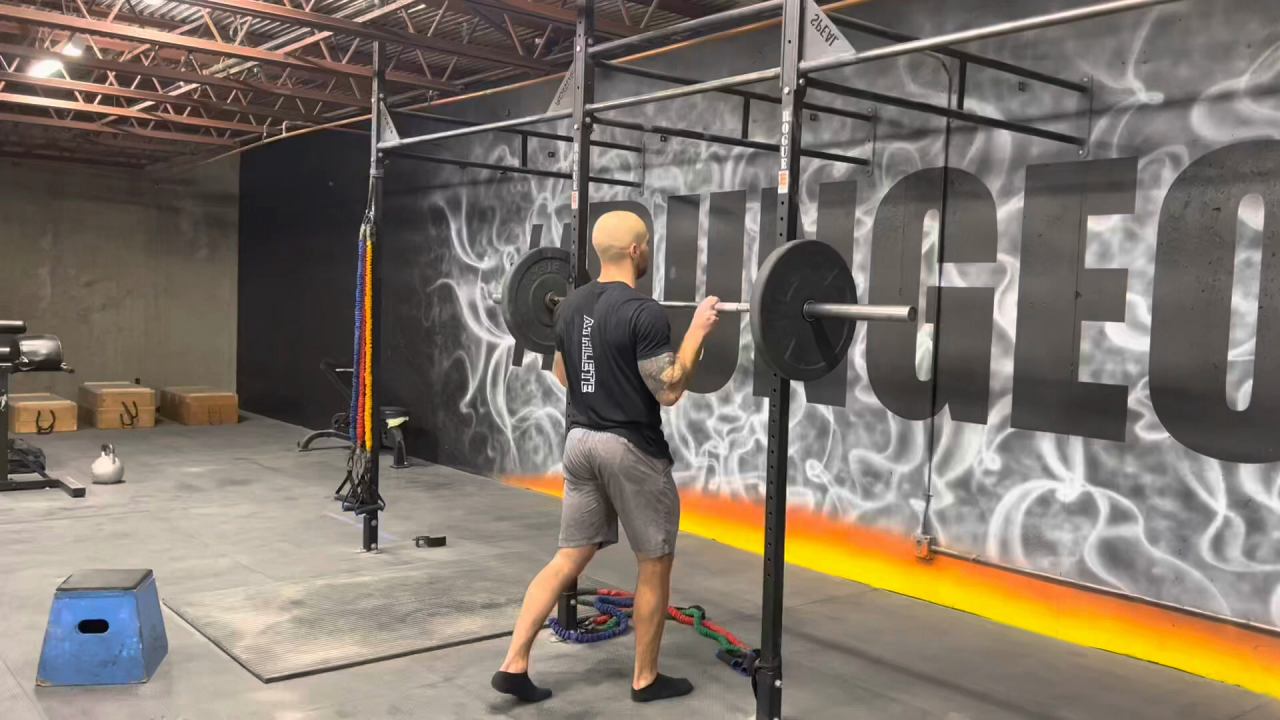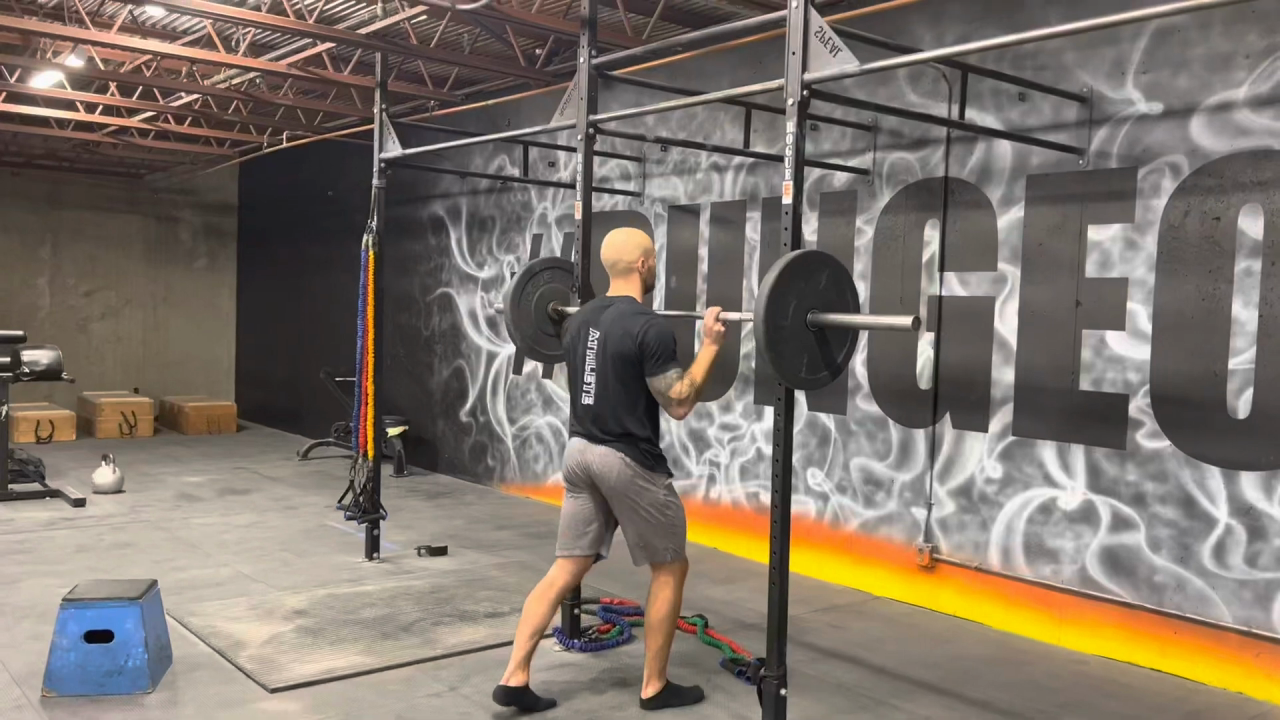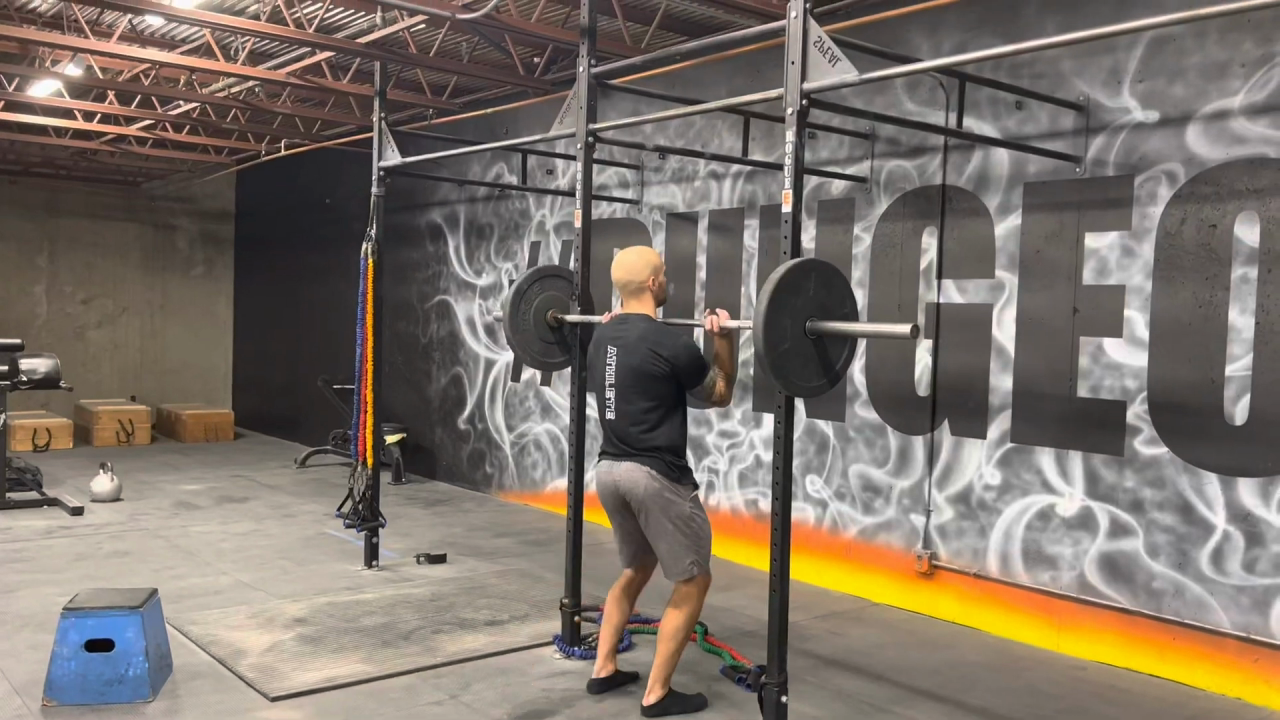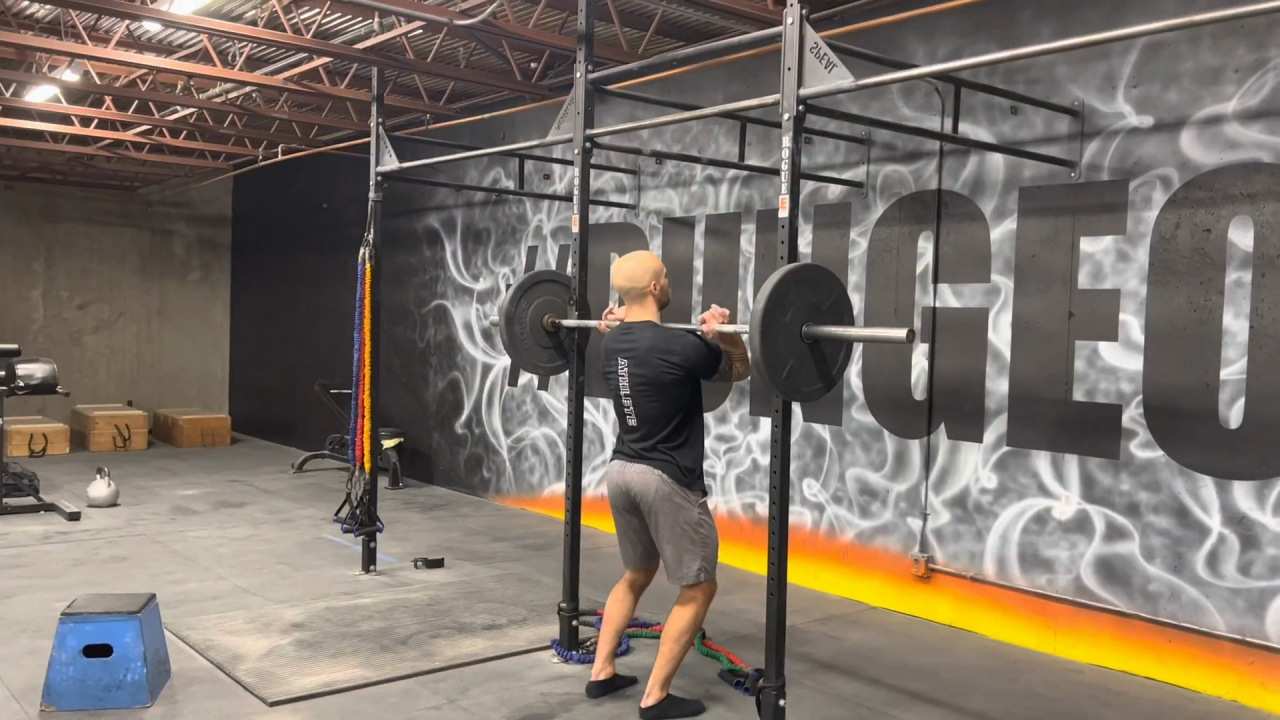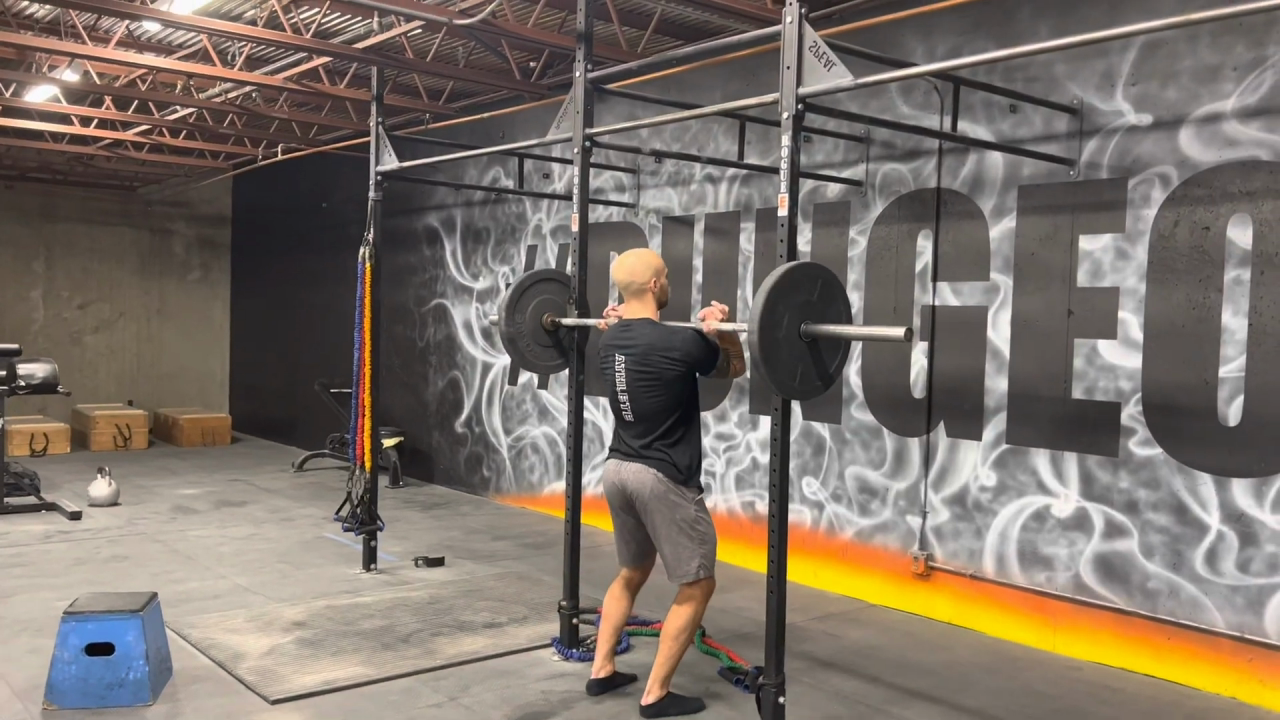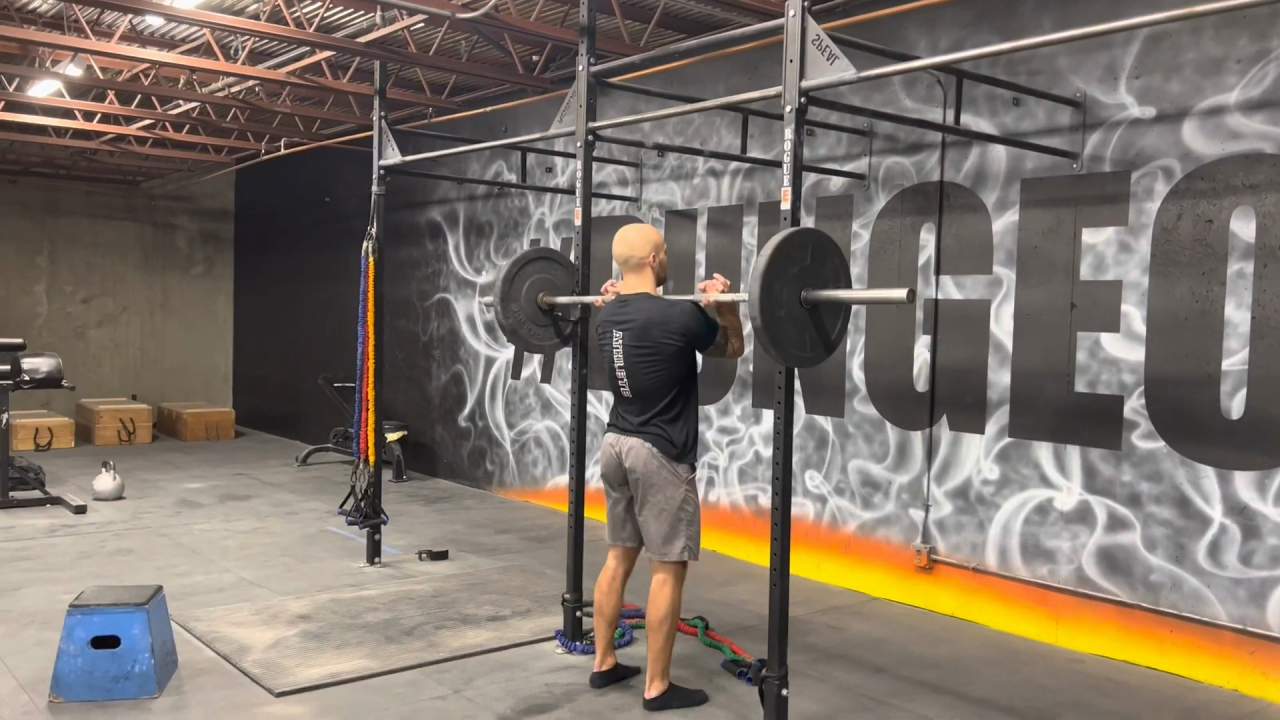
dt=0.4s
person 1, frame 1
left shoulder: (571, 304)
right shoulder: (643, 313)
right elbow: (668, 390)
right wrist: (698, 330)
left hip: (581, 441)
right hip: (632, 450)
left knee: (569, 557)
right knee: (655, 563)
left ankle: (514, 665)
right ankle: (645, 679)
person 1, frame 2
left shoulder: (580, 319)
right shoulder: (650, 328)
right elbow: (679, 404)
right wrist: (711, 345)
left hip: (578, 453)
right hip: (630, 462)
left knee: (568, 568)
right knee: (671, 569)
left ankle: (515, 678)
right ankle: (654, 686)
person 1, frame 3
left shoulder: (602, 337)
right shoulder: (671, 343)
right elbow: (720, 396)
right wrist: (724, 343)
left hip: (609, 470)
right hip: (657, 477)
left knee: (637, 569)
right knee: (693, 581)
left ankle: (604, 669)
person 1, frame 4
left shoulder: (612, 342)
right shoulder: (680, 346)
right elbow: (739, 371)
right wrist: (722, 334)
left hip: (621, 471)
right hip: (667, 481)
left knee: (635, 575)
right knee: (698, 588)
left ankle: (601, 673)
person 1, frame 5
left shoulder: (611, 340)
right shoulder: (680, 342)
right elbow: (735, 368)
right wrist: (722, 331)
left hip: (617, 470)
right hip: (663, 479)
left knee: (632, 573)
right knee: (697, 585)
left ankle: (602, 670)
person 1, frame 6
left shoulder: (607, 314)
right shoulder: (678, 315)
right elbow: (733, 347)
right wrist: (722, 304)
left hip: (615, 444)
right hip: (660, 454)
left knee: (619, 557)
right knee: (667, 569)
left ankle: (604, 664)
right ankle: (657, 687)
